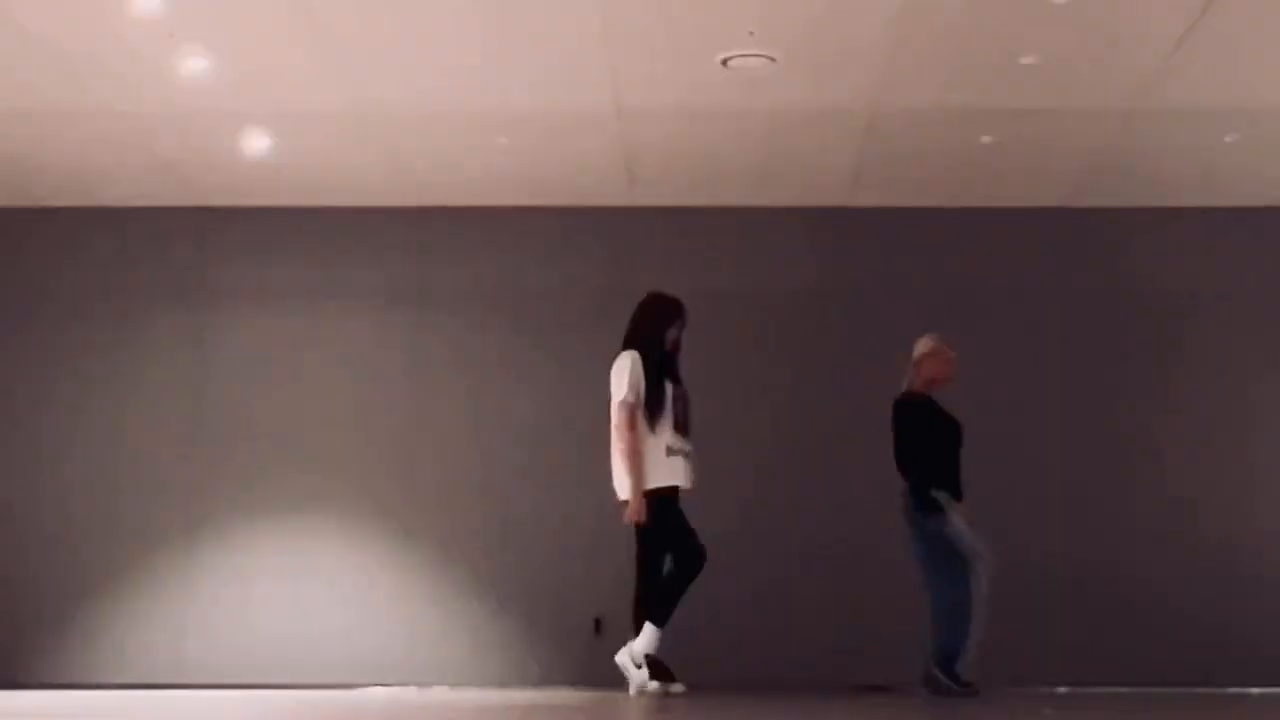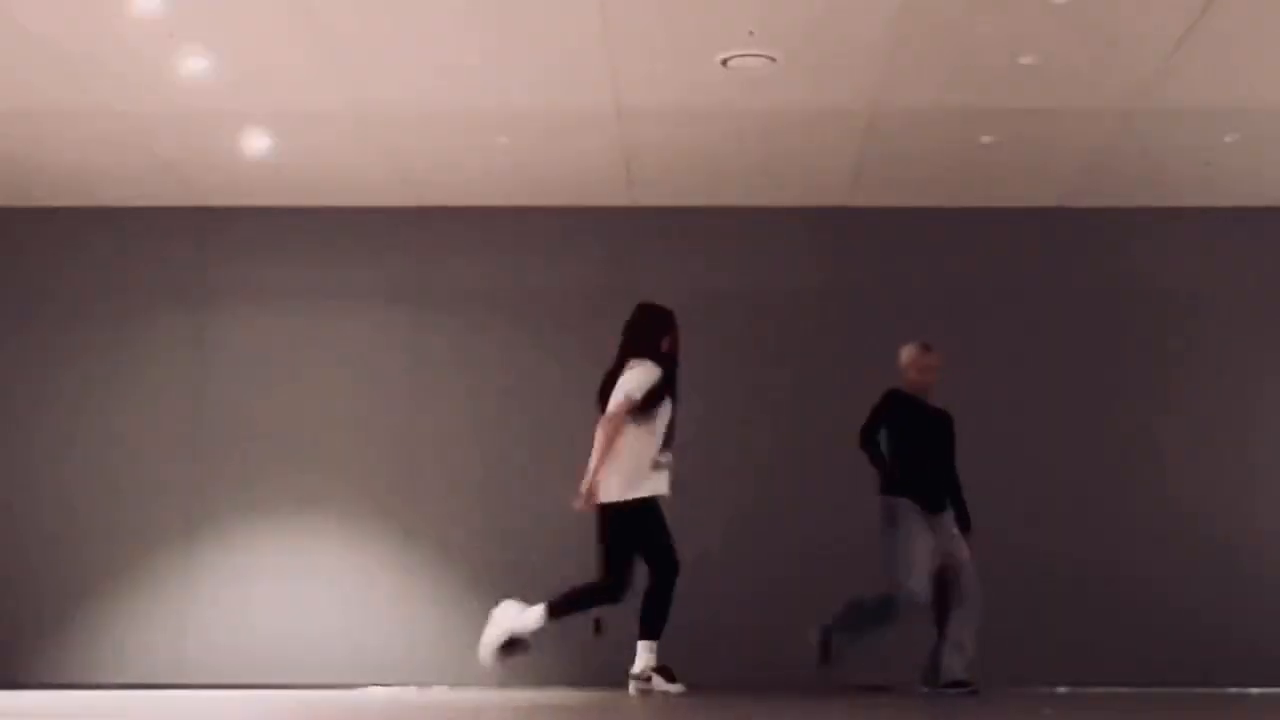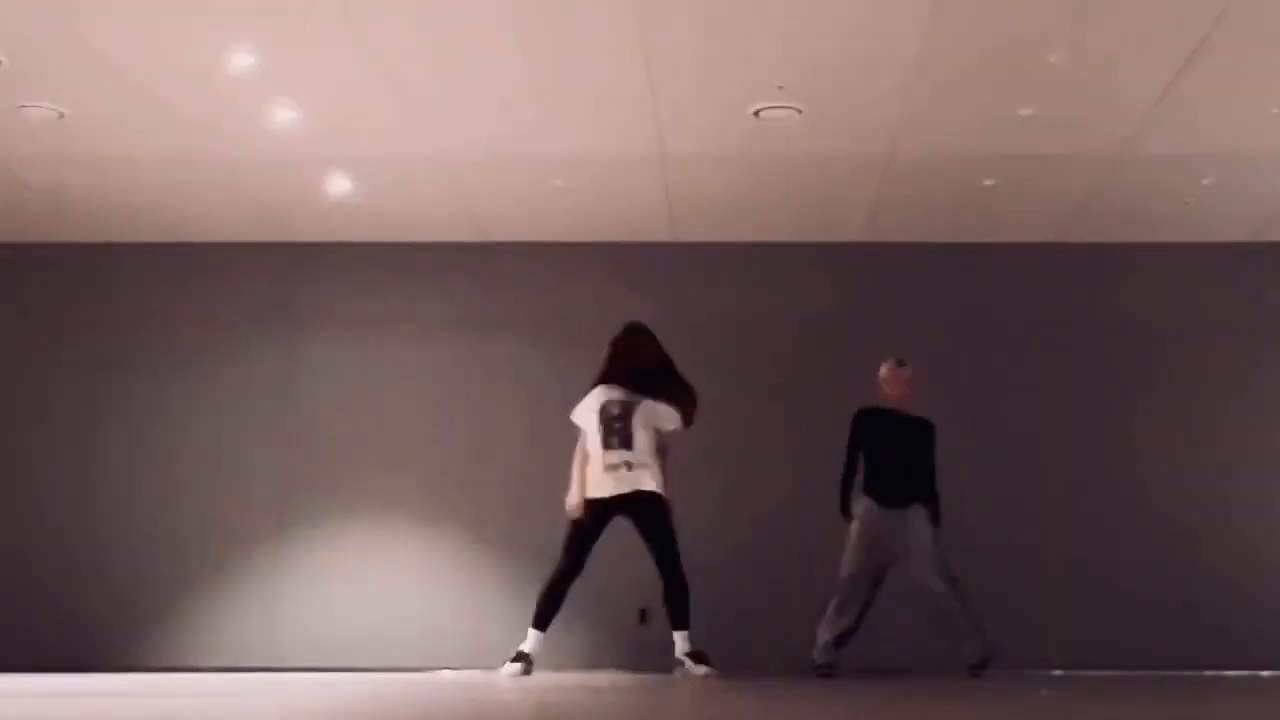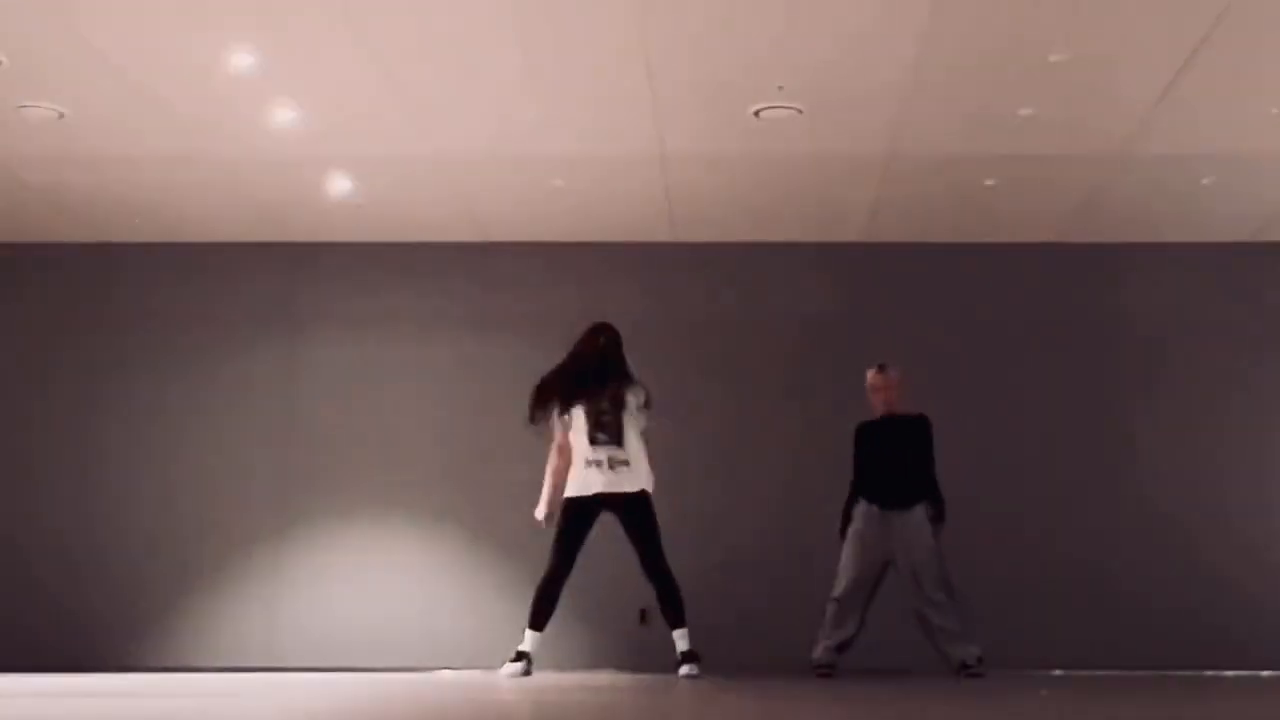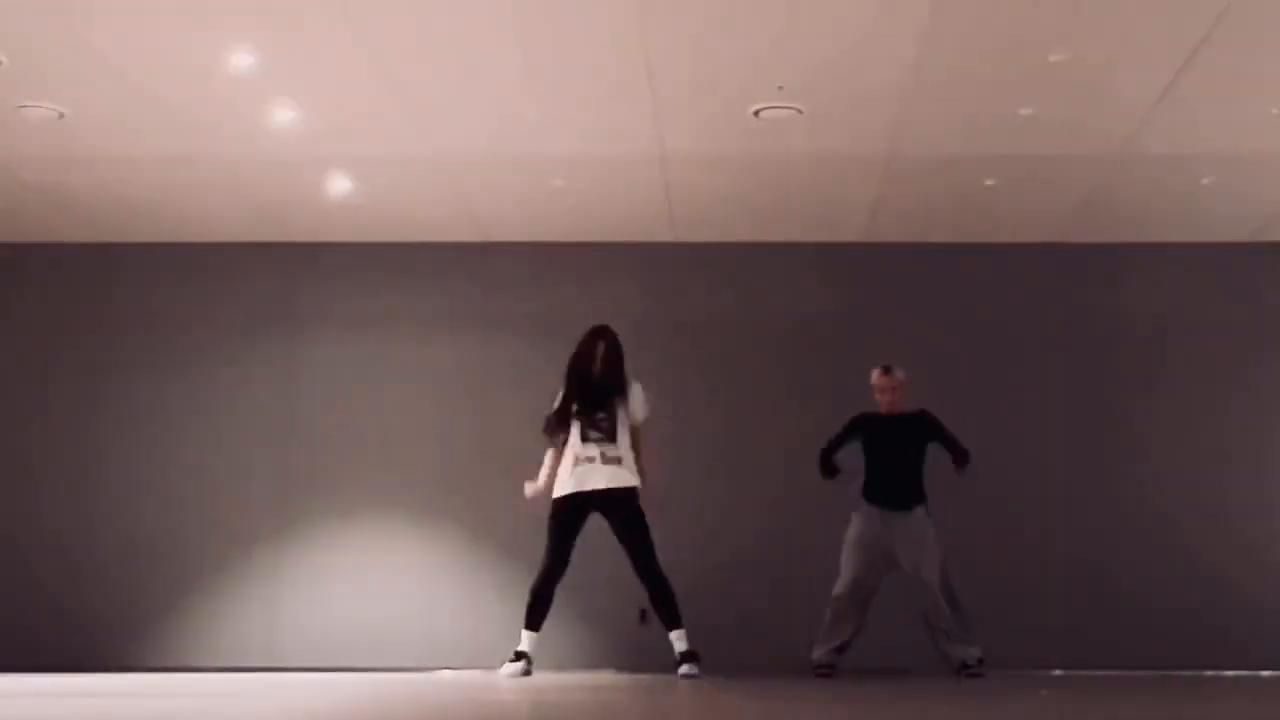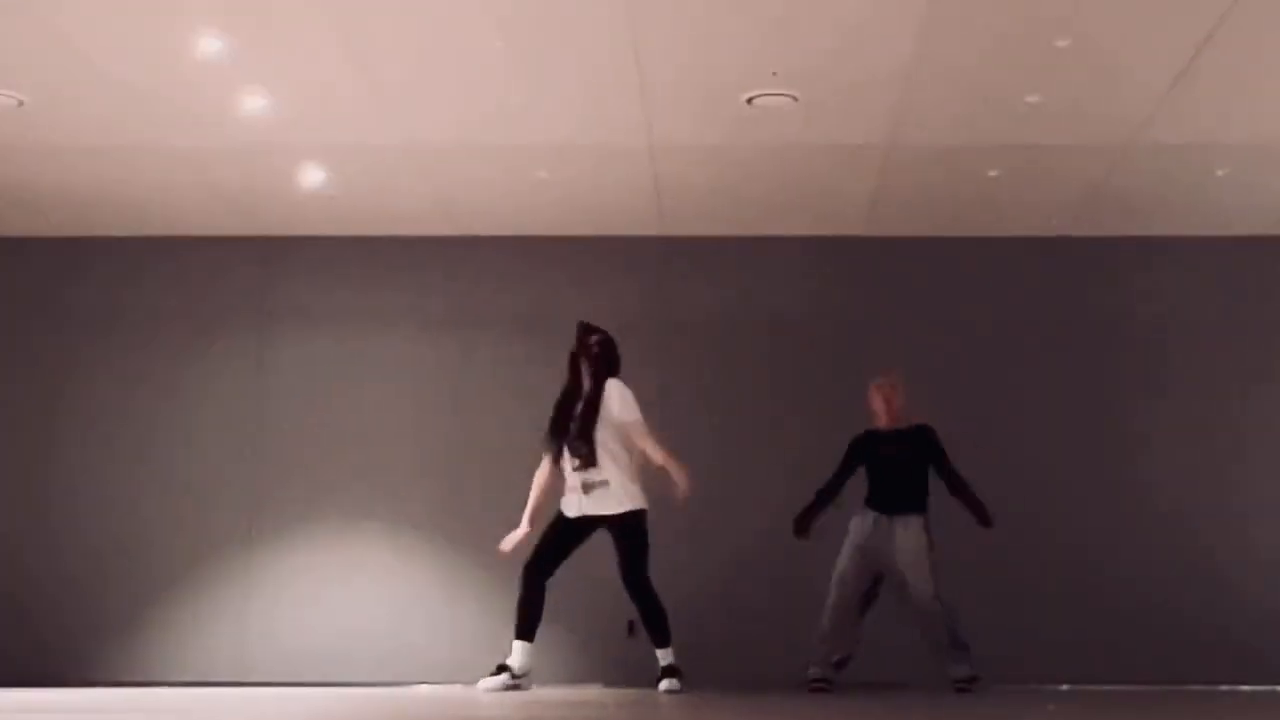
dt=0.3s
person 1, frame 1
left shoulder: (660, 369)
right shoulder: (630, 362)
right elbow: (624, 429)
left wrist: (642, 492)
right wrist: (636, 492)
left hip: (662, 484)
right hip: (647, 485)
left knee: (654, 569)
right knee: (689, 557)
left ankle: (645, 658)
right ankle: (640, 651)
person 1, frame 2
left shoulder: (648, 376)
right shoulder: (646, 371)
right elbow: (611, 424)
right wrist: (591, 481)
left hip: (639, 492)
right hip: (625, 491)
left knee: (666, 568)
right knee: (612, 584)
left ankle: (645, 667)
right ankle: (517, 620)
person 1, frame 3
left shoulder: (658, 397)
right shoulder: (596, 396)
left elbow: (663, 452)
right elbow: (582, 451)
left wrist: (663, 494)
right wrist: (575, 492)
left hip: (644, 491)
right hip: (597, 492)
left knee: (671, 567)
right knee: (567, 569)
left ankle: (685, 651)
right ankle: (527, 651)
person 1, frame 4
left shoulder: (631, 391)
right shoulder: (569, 394)
right elbow: (560, 449)
right wrist: (547, 498)
left hip: (630, 488)
right hip: (582, 490)
left knee: (656, 566)
right knee: (558, 567)
left ankle: (684, 649)
right ankle: (526, 651)
person 1, frame 5
left shoulder: (629, 392)
right shoulder: (570, 394)
right elbow: (559, 444)
left wrist: (643, 486)
right wrist: (541, 482)
left hip: (618, 490)
right hip: (571, 491)
left knee: (647, 566)
right knee: (552, 568)
left ankle: (683, 649)
right ankle: (524, 652)
person 1, frame 6
left shoulder: (613, 390)
right shoulder: (565, 405)
left elbow: (639, 434)
right elbow: (549, 465)
left wrist: (674, 468)
right wrist: (526, 522)
left hip: (621, 505)
right hip: (576, 507)
left knee: (636, 581)
right knee: (533, 571)
left ankle: (667, 664)
right ankle: (516, 666)
person 2, frame 1
left shoulder: (935, 409)
right shoulder: (908, 403)
right elbow: (904, 456)
left wrist: (951, 502)
right wrist: (926, 497)
left hip: (943, 502)
right hip: (929, 503)
left knee: (953, 584)
right knee: (960, 578)
left ankle: (942, 669)
right ankle: (943, 666)
person 2, frame 2
left shoulder: (943, 419)
right shoulder: (896, 401)
left elbow: (947, 473)
right elbow: (867, 436)
left wrist: (961, 514)
right wrist: (885, 467)
left hip: (940, 514)
right hip: (903, 509)
left knee: (964, 590)
right knee: (911, 595)
left ankle: (949, 671)
right ankle: (836, 633)
person 2, frame 3
left shoulder: (923, 427)
right shoulder: (865, 418)
left elbow: (928, 474)
right elbow: (850, 462)
left wrist: (934, 515)
right wrist: (845, 500)
left hip: (912, 513)
right hip: (872, 510)
left knee: (940, 583)
right knee: (852, 584)
left ankle: (979, 650)
right ankle: (825, 653)
person 2, frame 4
left shoulder: (918, 425)
right shoulder: (864, 431)
left elbow: (927, 473)
right elbow: (858, 478)
left wrist: (938, 509)
right wrist: (846, 517)
left hip: (912, 515)
right hip: (870, 515)
left knee: (933, 589)
right knee: (848, 587)
left ankle: (965, 655)
right ankle: (825, 654)
person 2, frame 5
left shoulder: (920, 419)
right shoulder: (865, 422)
left elbow: (949, 442)
right elbow: (834, 447)
left wrist: (958, 453)
right wrist: (827, 461)
left hip: (913, 516)
right hip: (872, 516)
left knee: (937, 586)
right knee: (850, 586)
left ankle: (966, 655)
right ankle: (825, 654)
person 2, frame 6
left shoulder: (922, 435)
right shoulder: (864, 442)
left elbow: (948, 474)
right elbow: (838, 479)
left wrist: (976, 508)
right wrist: (810, 512)
left hip: (910, 525)
right hip: (870, 522)
left knee: (926, 596)
right knee: (843, 593)
left ankle: (961, 668)
right ankle: (823, 668)
